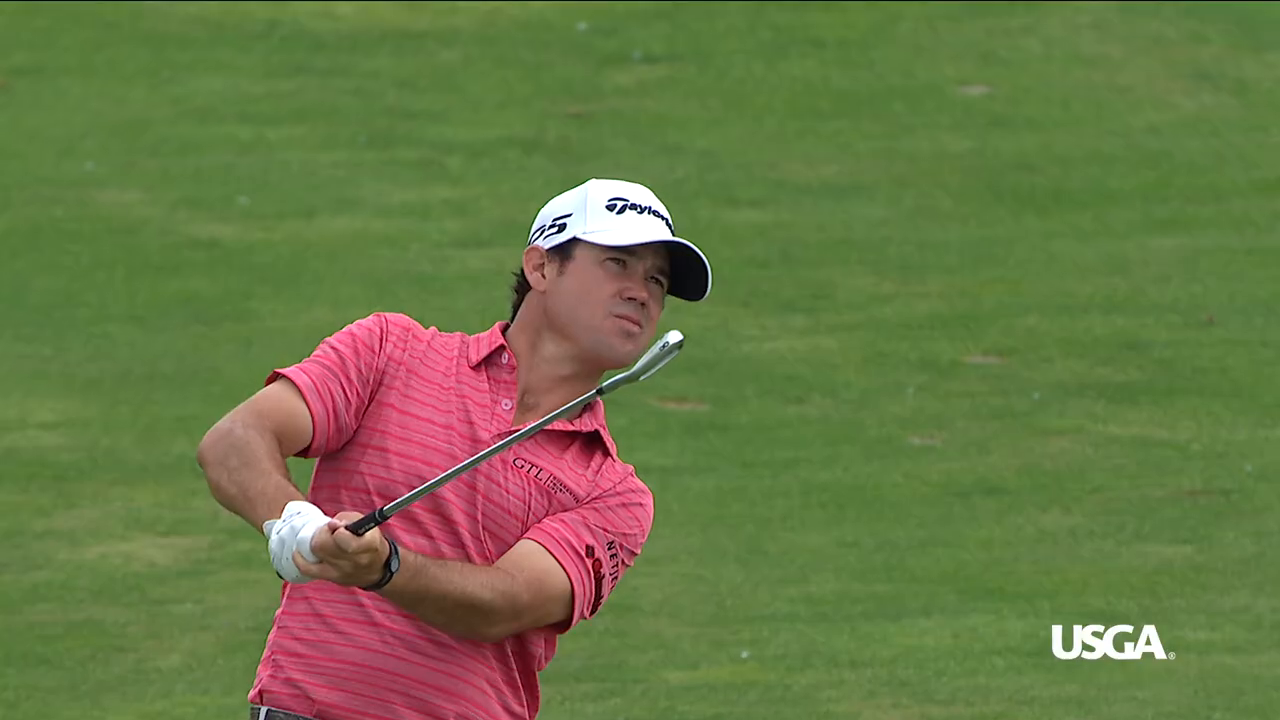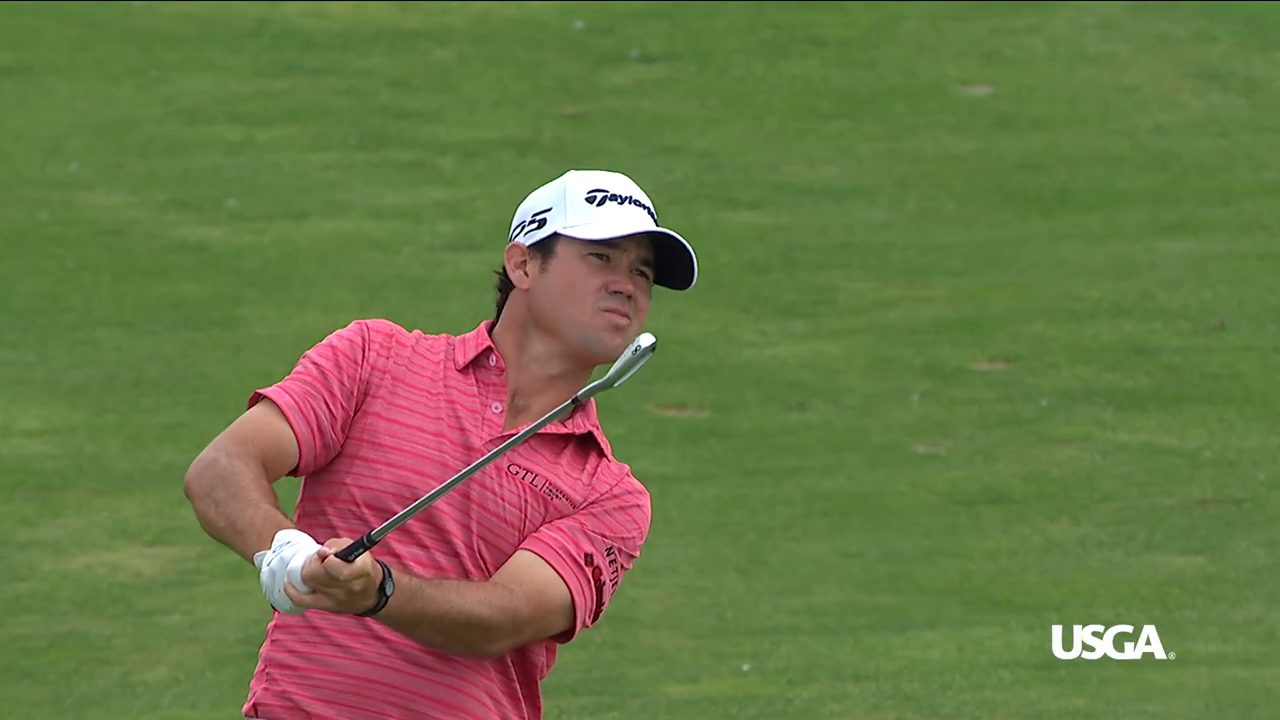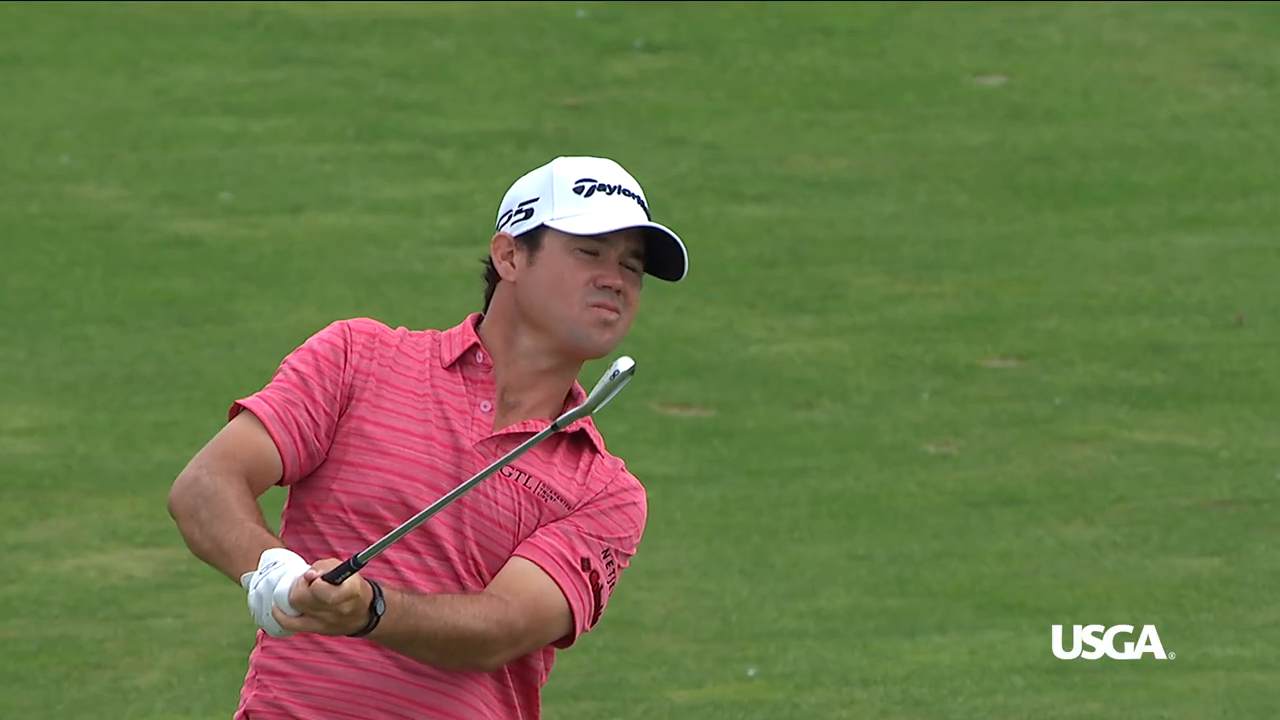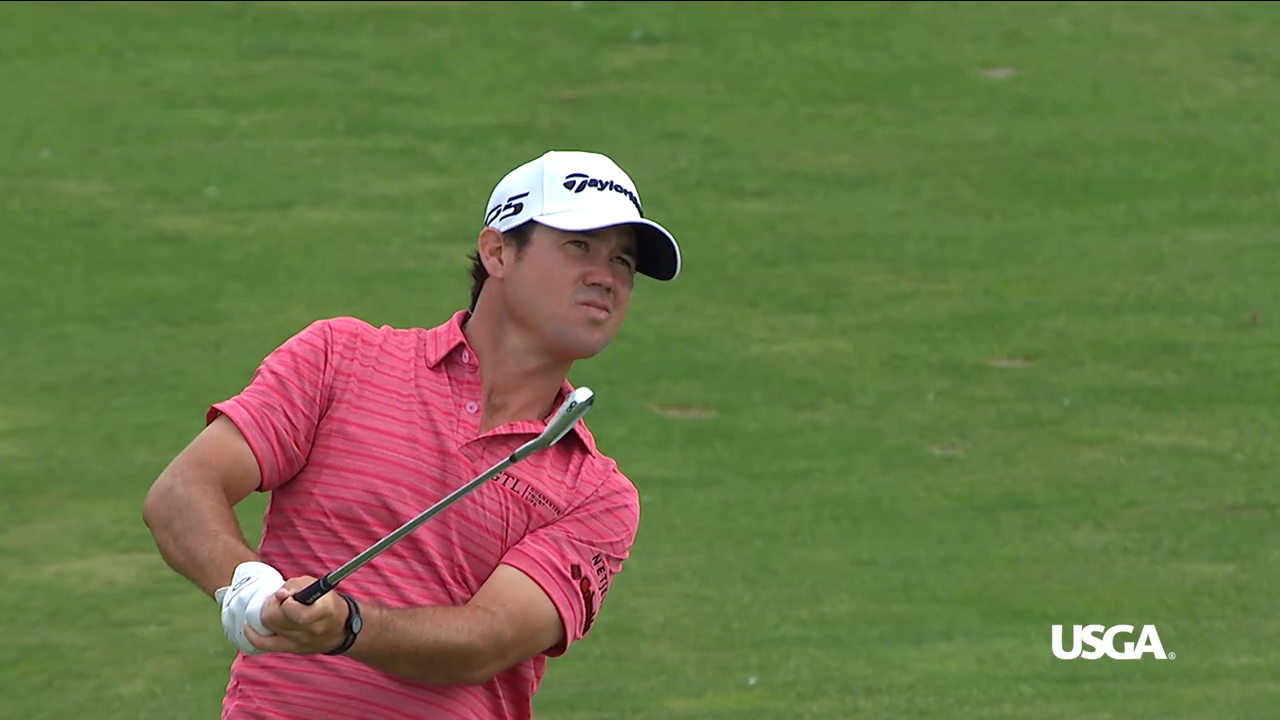
dt=0.5s
person 1, frame 1
left shoulder: (619, 500)
right shoulder: (388, 350)
left elbow: (506, 605)
right elbow: (230, 442)
left wrist: (383, 569)
right wrist: (290, 520)
person 1, frame 2
left shoulder: (616, 502)
right shoulder: (375, 356)
left elbow: (503, 622)
right elbow: (218, 471)
left wrist: (376, 593)
right wrist: (283, 550)
person 1, frame 3
left shoulder: (609, 497)
right shoulder: (359, 355)
left elbow: (500, 632)
right elbow: (203, 486)
left wrist: (368, 612)
right wrist: (271, 570)
person 1, frame 4
left shoulder: (600, 499)
right shoulder: (340, 356)
left elbow: (488, 642)
right elbow: (181, 491)
left wrist: (345, 628)
right wrist: (245, 584)
